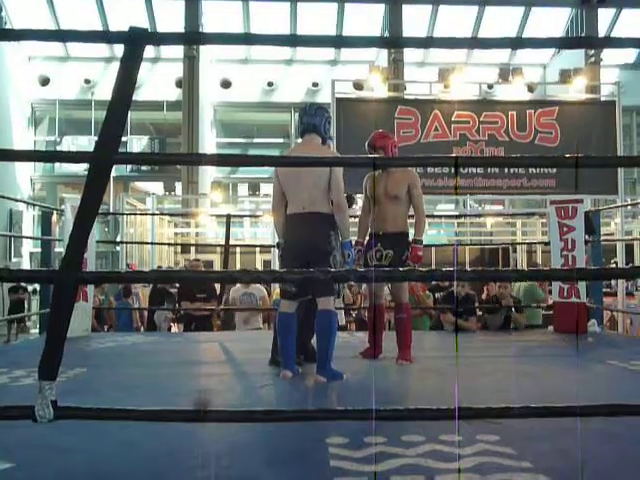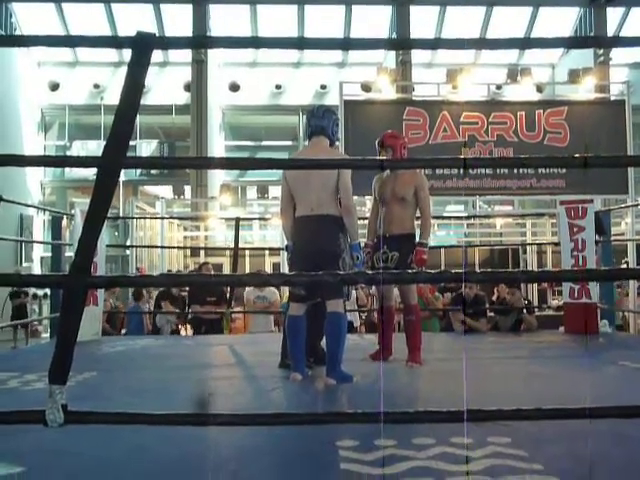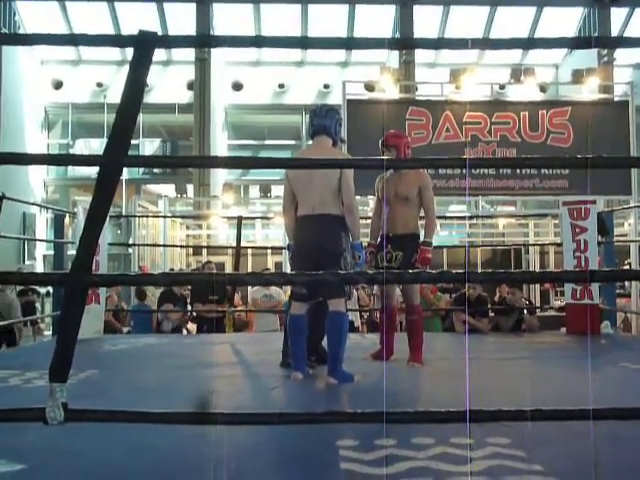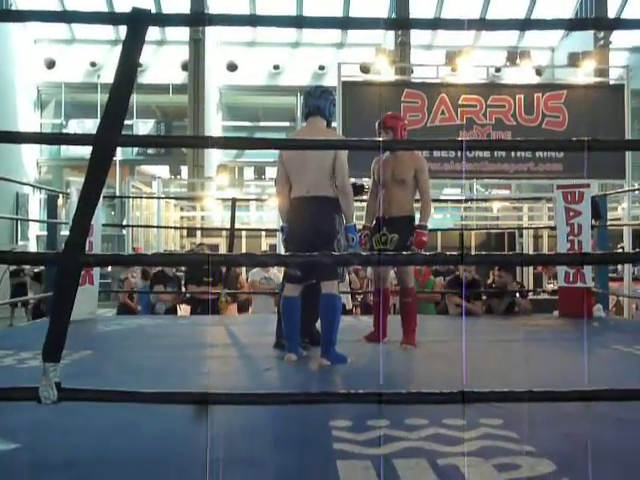
dt=1s
person 1, frame 1
right shoulder: (330, 156)
left elbow: (277, 208)
right elbow: (339, 203)
left wrist: (282, 240)
right wrist: (346, 240)
left hip: (293, 231)
right hip: (321, 229)
left knee: (288, 300)
right knee: (326, 299)
left ankle: (287, 364)
right ankle: (323, 368)
person 1, frame 2
left shoulder: (292, 162)
right shoulder: (338, 158)
left elbow: (285, 211)
right elbow: (347, 206)
left wrist: (291, 242)
right wrist: (355, 242)
left hip: (302, 233)
right hip: (329, 231)
left knee: (297, 303)
right knee: (335, 302)
left ankle: (297, 367)
right ankle: (334, 370)
person 1, frame 3
right shoulder: (341, 158)
left elbow: (287, 210)
right elbow: (349, 205)
left wrist: (292, 242)
right wrist: (357, 241)
left hip: (303, 232)
right hip: (332, 231)
left knee: (299, 301)
right knee: (337, 301)
left ankle: (298, 366)
right ankle: (335, 370)
person 1, frame 4
right shoulder: (335, 139)
left elbow: (281, 190)
right elbow: (343, 186)
left wrist: (286, 223)
right wrist: (350, 223)
left hip: (298, 215)
right hip: (326, 212)
left knee: (292, 283)
right knee: (330, 282)
left ankle: (291, 348)
right ankle: (328, 351)
person 2, frame 1
left shoulder: (409, 176)
right shoulder: (369, 179)
left elbow: (420, 212)
left wrist: (417, 243)
right wrist: (359, 243)
left hip: (398, 239)
right hip: (374, 239)
left knee: (400, 294)
right knee: (374, 294)
left ankle: (404, 349)
right ankle: (374, 345)
person 2, frame 2
left shoulder: (416, 178)
right shoulder: (378, 181)
left elbow: (426, 215)
left wrist: (422, 246)
right wrist: (368, 245)
left hip: (405, 241)
right hip: (382, 241)
left knee: (408, 296)
right knee: (384, 297)
left ankle: (415, 352)
right ankle: (384, 347)
person 2, frame 3
left shoulder: (420, 177)
right shoulder: (381, 180)
left elbow: (430, 215)
left wrist: (426, 245)
right wrist: (372, 244)
left hip: (409, 240)
right hip: (385, 241)
left knee: (411, 295)
right knee: (386, 295)
left ankle: (416, 351)
right ankle: (386, 347)
person 2, frame 4
left shoulder: (416, 161)
right shoulder: (377, 163)
left elbow: (425, 198)
left wrist: (422, 228)
right wrist: (367, 227)
left hip: (404, 223)
right hip: (381, 223)
left knee: (406, 277)
right knee: (379, 277)
left ankle: (409, 333)
right ankle: (379, 329)
